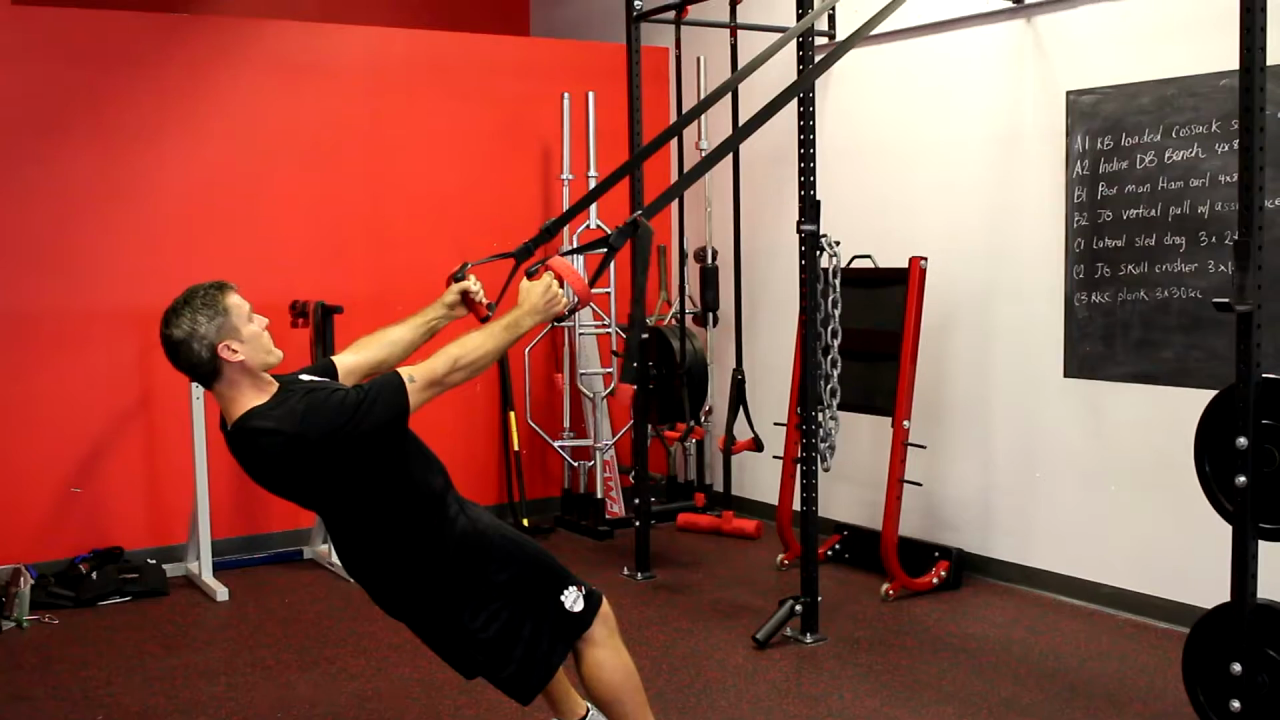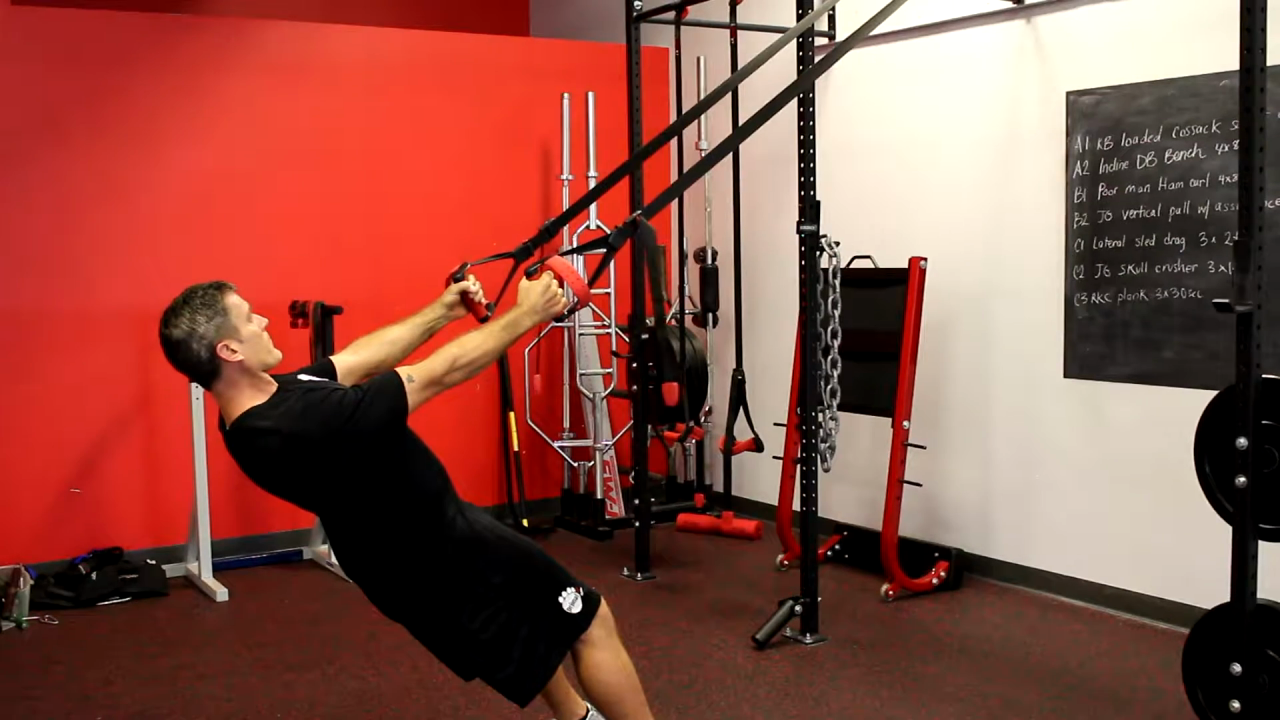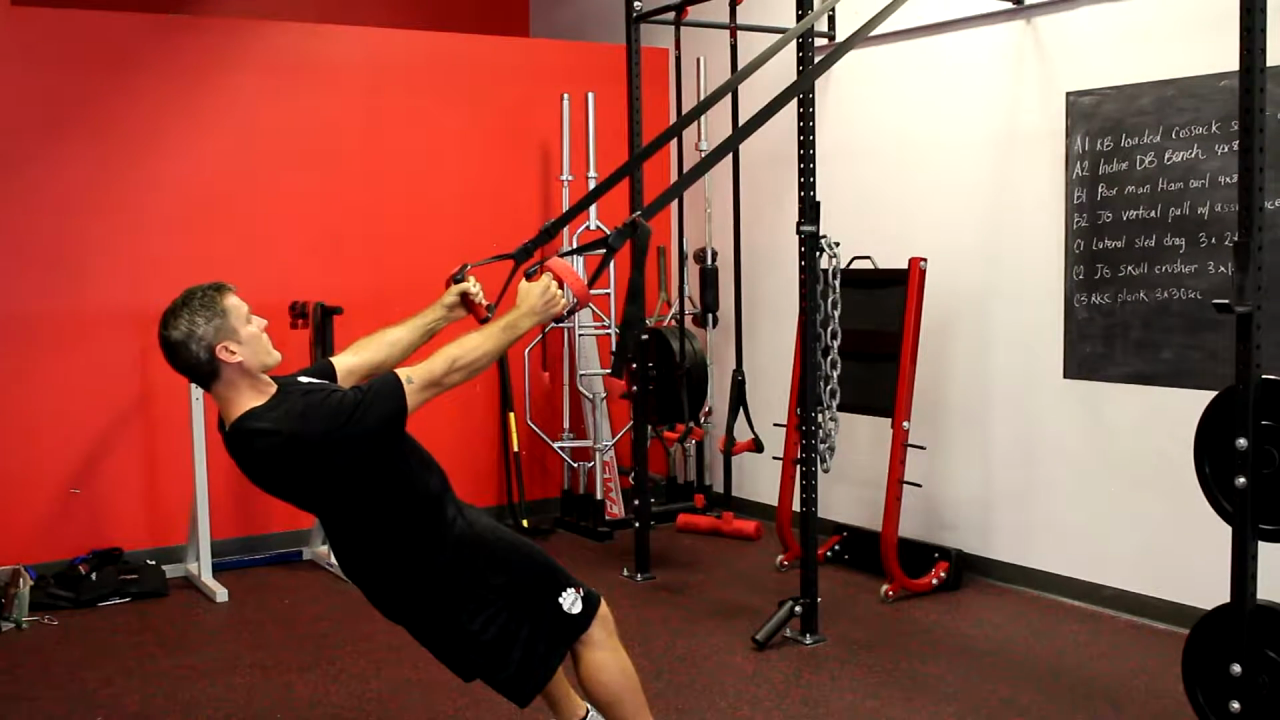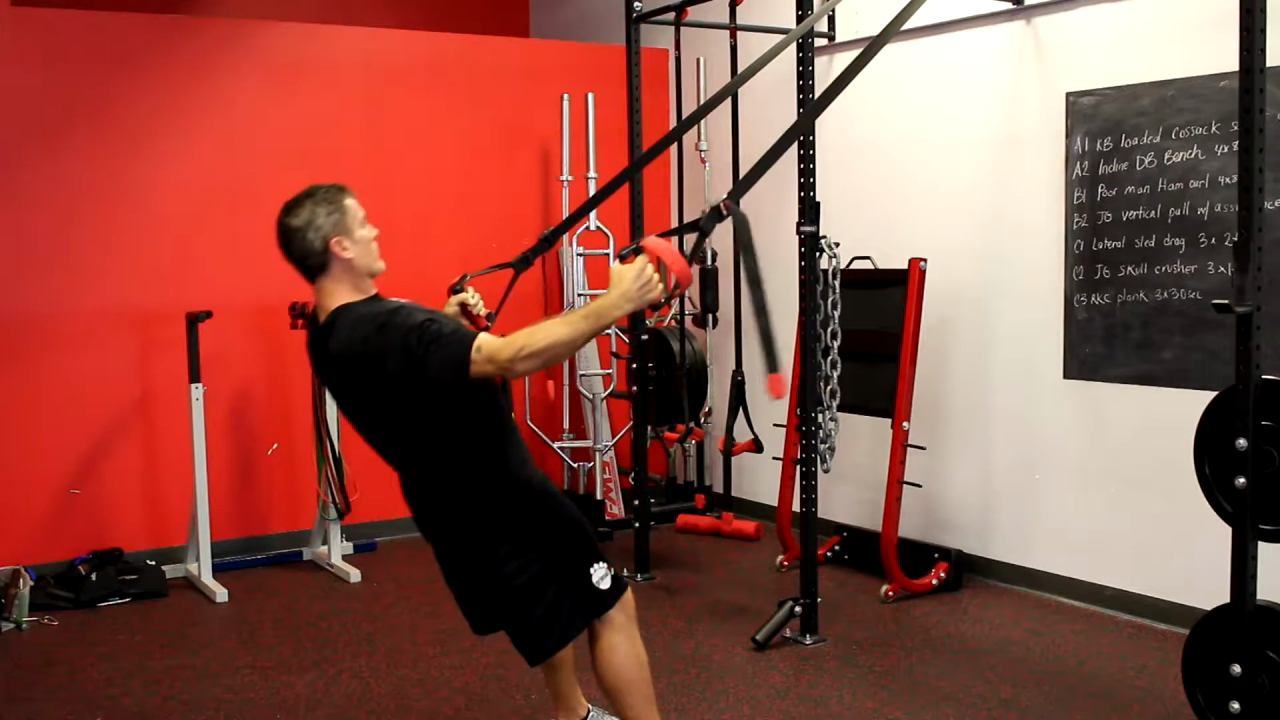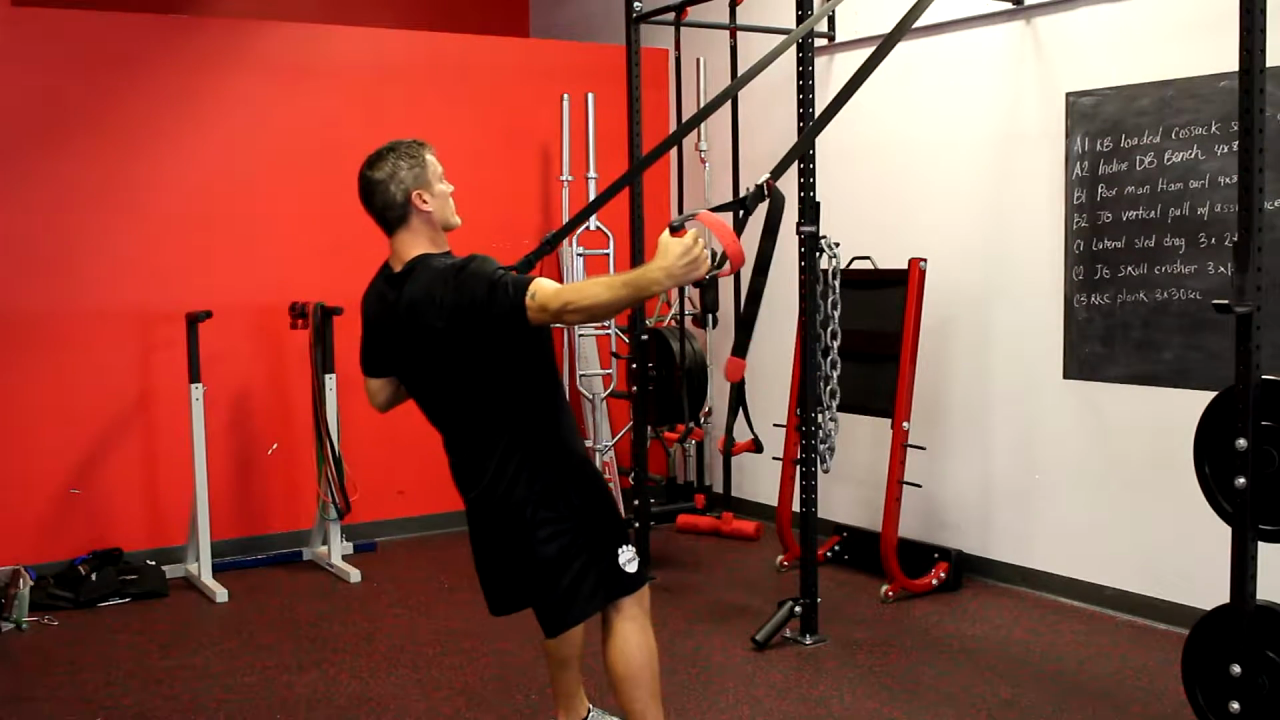
dt=0.7s
person 1, frame 1
left shoulder: (265, 406)
right shoulder: (310, 422)
left elbow: (361, 358)
right elbow: (440, 374)
left wrist: (443, 310)
right wrist: (527, 314)
left hip: (421, 539)
right hip: (445, 555)
left knee: (547, 618)
right knee: (594, 622)
person 1, frame 2
left shoulder: (265, 404)
right shoulder: (308, 423)
left elbow: (360, 359)
right elbow: (440, 373)
left wrist: (442, 310)
right wrist: (525, 314)
left hip: (417, 542)
right hip: (442, 558)
left knee: (542, 617)
right knee: (592, 623)
person 1, frame 3
left shoulder: (261, 408)
right shoulder: (305, 426)
left elbow: (360, 360)
right elbow: (437, 375)
left wrist: (442, 312)
right wrist: (526, 315)
left hip: (418, 538)
right hip: (440, 558)
left knee: (547, 610)
right knee: (592, 625)
person 1, frame 4
left shoulder: (335, 331)
right shoulder: (381, 332)
right elbow: (512, 358)
left wrist: (448, 324)
right wrist: (616, 302)
left hip: (455, 498)
right hip: (494, 498)
left knee: (555, 603)
right knee: (612, 610)
person 1, frame 5
left shoulder: (382, 297)
right shoulder: (461, 282)
left elbow: (382, 394)
right elbow: (564, 305)
right wrist: (661, 274)
left hip: (490, 477)
right hip: (540, 472)
left knee: (568, 592)
right knee: (626, 601)
